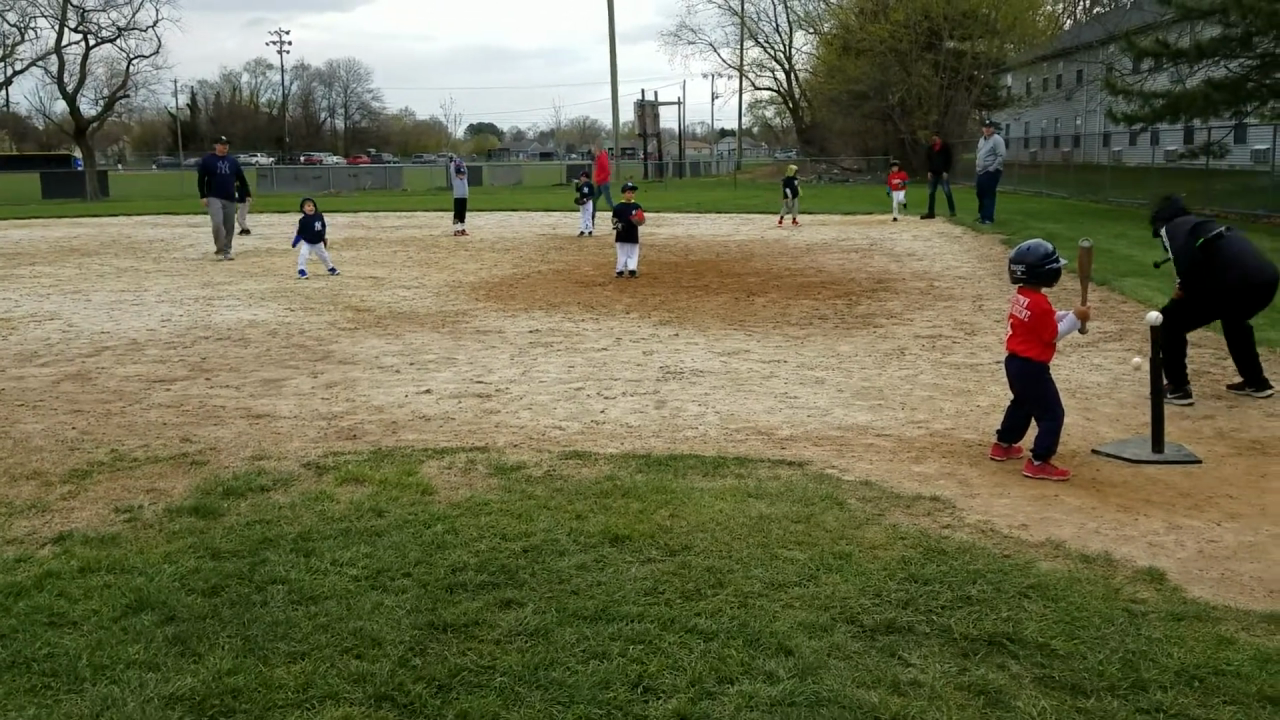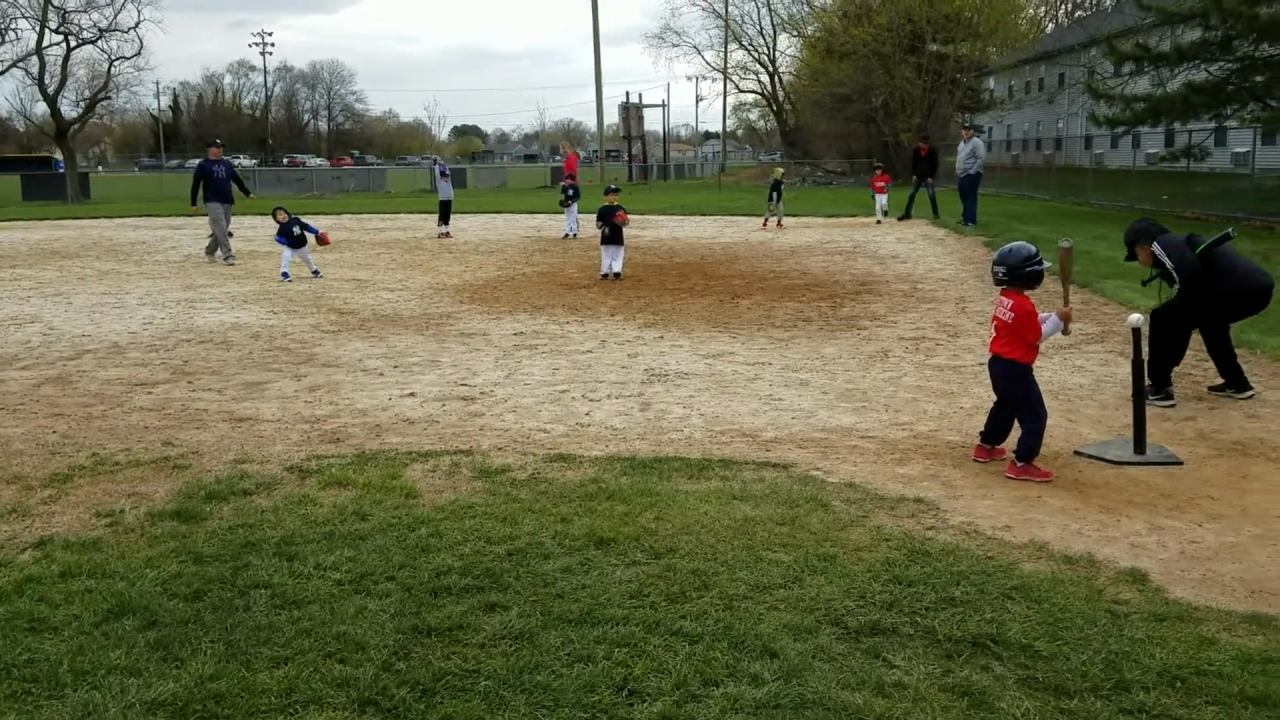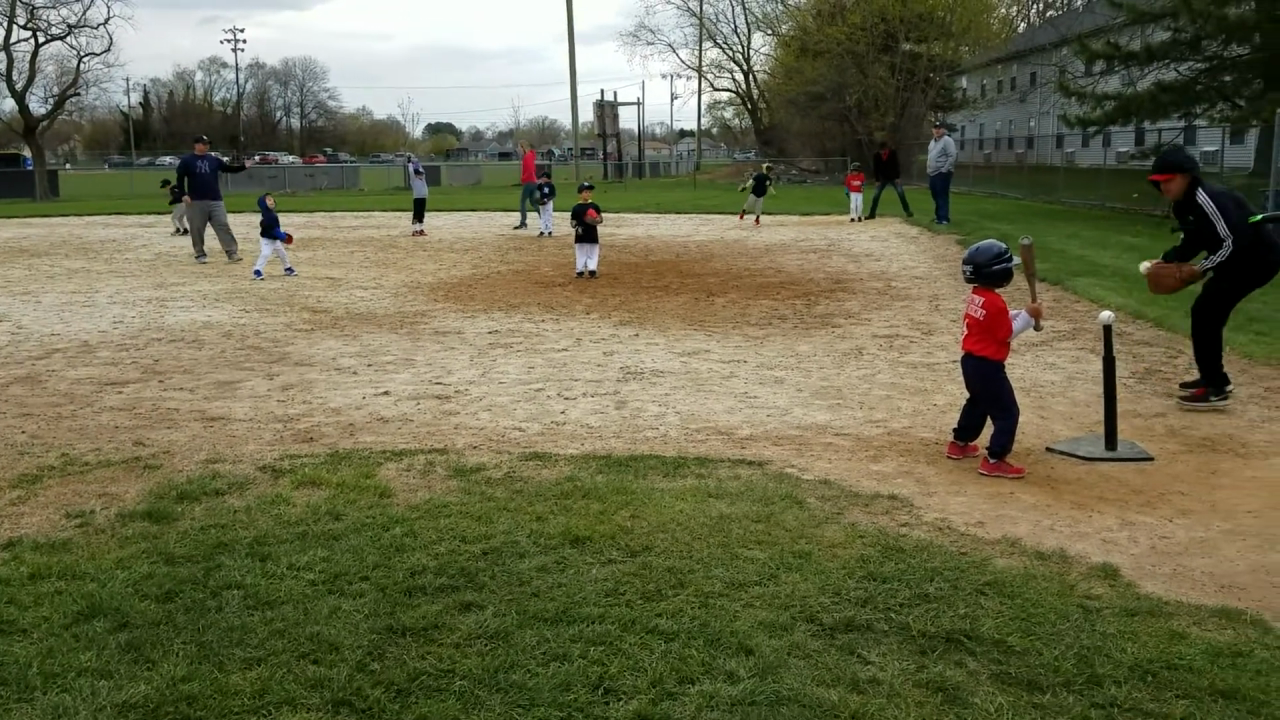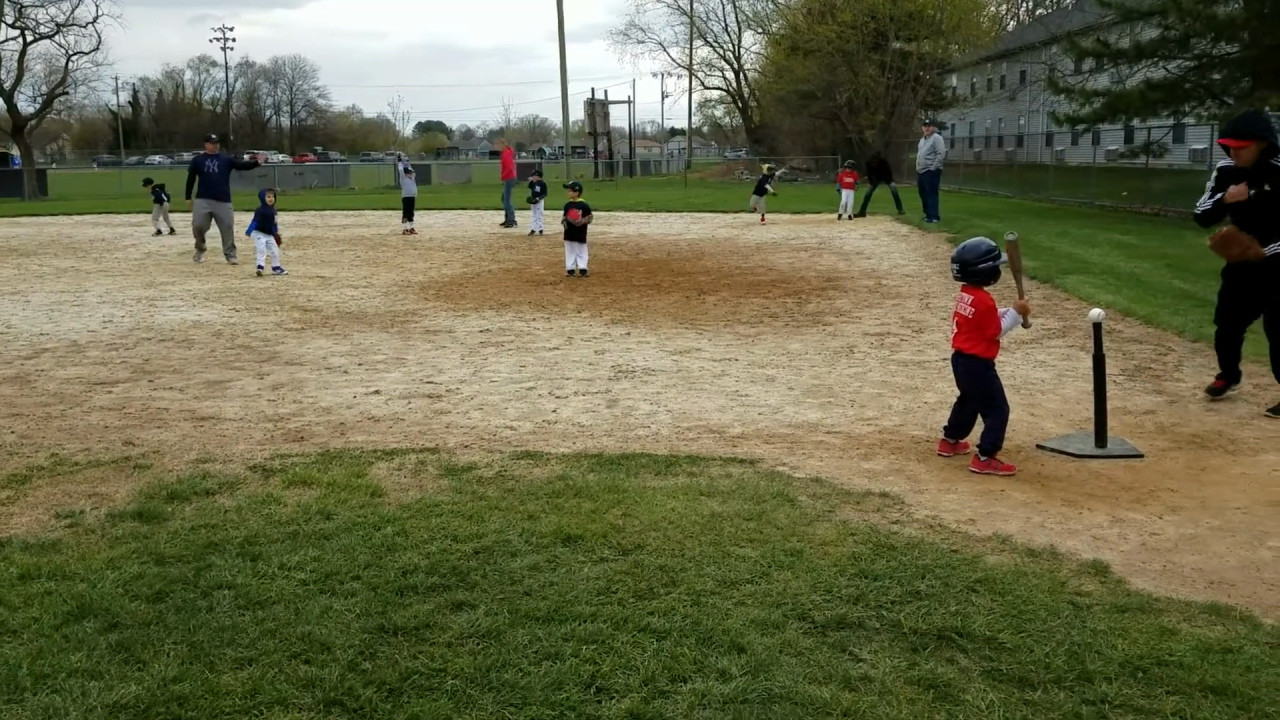
dt=0.4s
person 1, frame 1
left shoulder: (1170, 228)
right shoulder: (1201, 225)
left elbow: (1188, 265)
left wrist: (1181, 288)
left hip: (1234, 283)
right hip: (1267, 280)
left knee: (1170, 320)
right knee: (1234, 319)
left ankle: (1177, 387)
right ankle: (1256, 381)
person 1, frame 2
left shoulder: (1161, 245)
left elbow: (1188, 276)
left wrist: (1176, 301)
left hip: (1235, 290)
right hip: (1258, 288)
left knee: (1161, 319)
right knee: (1208, 317)
left ankle: (1160, 389)
right ankle: (1237, 383)
person 1, frame 3
left shoulder: (1207, 199)
right shoulder: (1182, 205)
left elbow: (1233, 243)
right elbow: (1191, 243)
left wrist: (1202, 268)
right wrist: (1167, 262)
left hip: (1257, 258)
right hip: (1235, 262)
left knee: (1205, 313)
right knee: (1203, 313)
left ankle: (1214, 388)
right ankle: (1215, 380)
person 1, frame 4
right shoulder: (1226, 172)
right elbow: (1202, 216)
right wrist: (1223, 200)
right hip: (1244, 263)
right knee: (1227, 320)
right ankle: (1229, 374)
person 2, frame 1
left shoulder: (1020, 296)
right shoulder: (1039, 303)
right elbow: (1053, 334)
left wrist: (1070, 314)
right wrist: (1075, 318)
left hip: (1015, 361)
right hip: (1032, 367)
left knee: (1022, 404)
right knee: (1052, 413)
left ankle: (1003, 444)
right ankle: (1038, 462)
person 2, frame 2
left shoulder: (1003, 298)
right shoulder: (1023, 304)
right elbow: (1036, 336)
left wrist: (1052, 316)
right wrist: (1058, 319)
left hip: (998, 363)
right hip: (1015, 369)
left knee: (1005, 405)
right knee: (1035, 415)
left ankle: (986, 446)
right ankle: (1022, 464)
person 2, frame 3
left shoulder: (976, 296)
right shoulder: (994, 302)
right elbow: (1007, 333)
left wrist: (1022, 313)
right wrist: (1028, 316)
left hip: (971, 360)
right hip: (987, 366)
left knee: (977, 402)
right knee: (1007, 412)
left ankle: (959, 443)
right ankle: (994, 460)
person 2, frame 4
left shoulder: (965, 294)
right shoulder: (983, 300)
right elbow: (996, 332)
left wrist: (1010, 311)
right wrist: (1016, 313)
left hip: (961, 359)
right hip: (977, 364)
left knee: (968, 400)
right knee: (997, 409)
left ankle: (950, 440)
right ankle: (985, 458)
